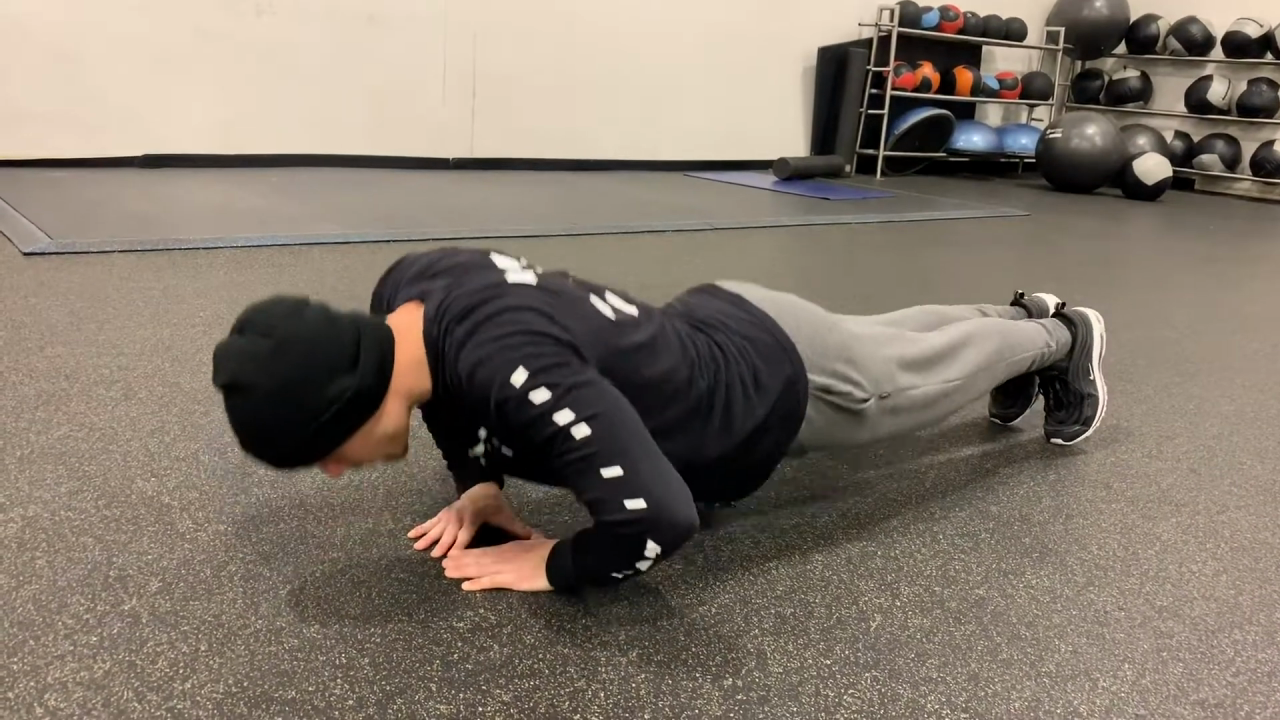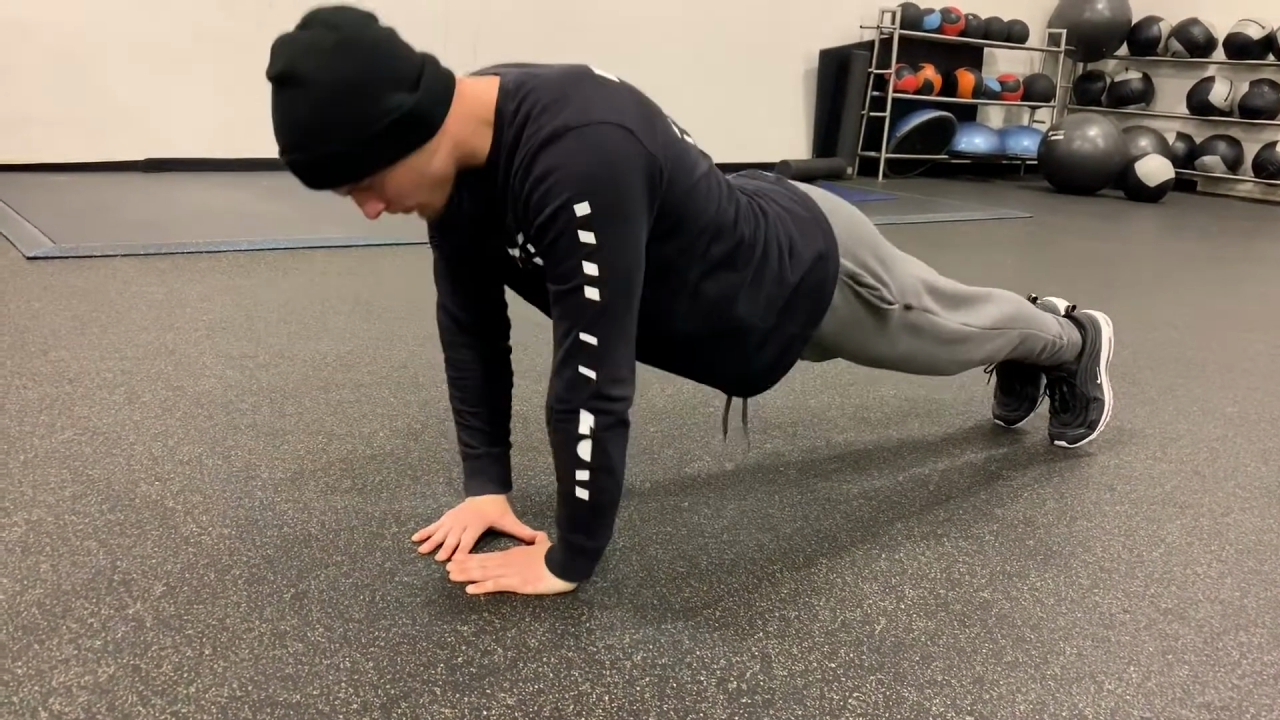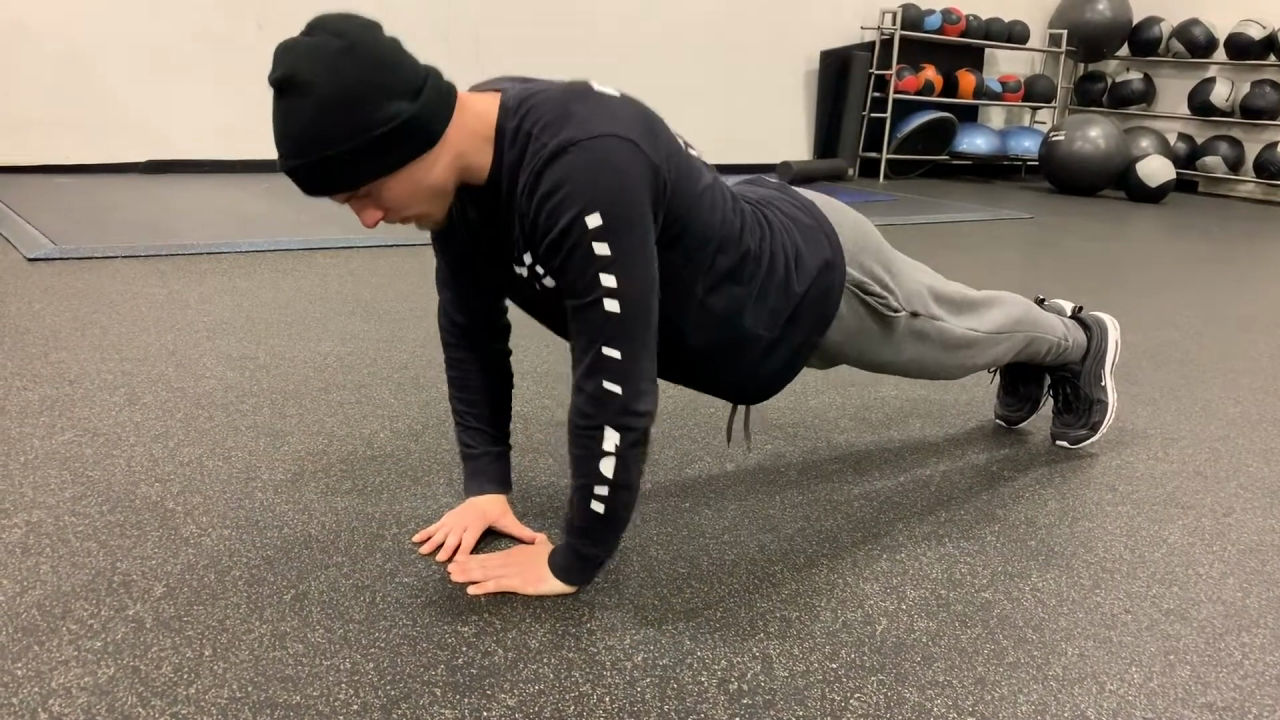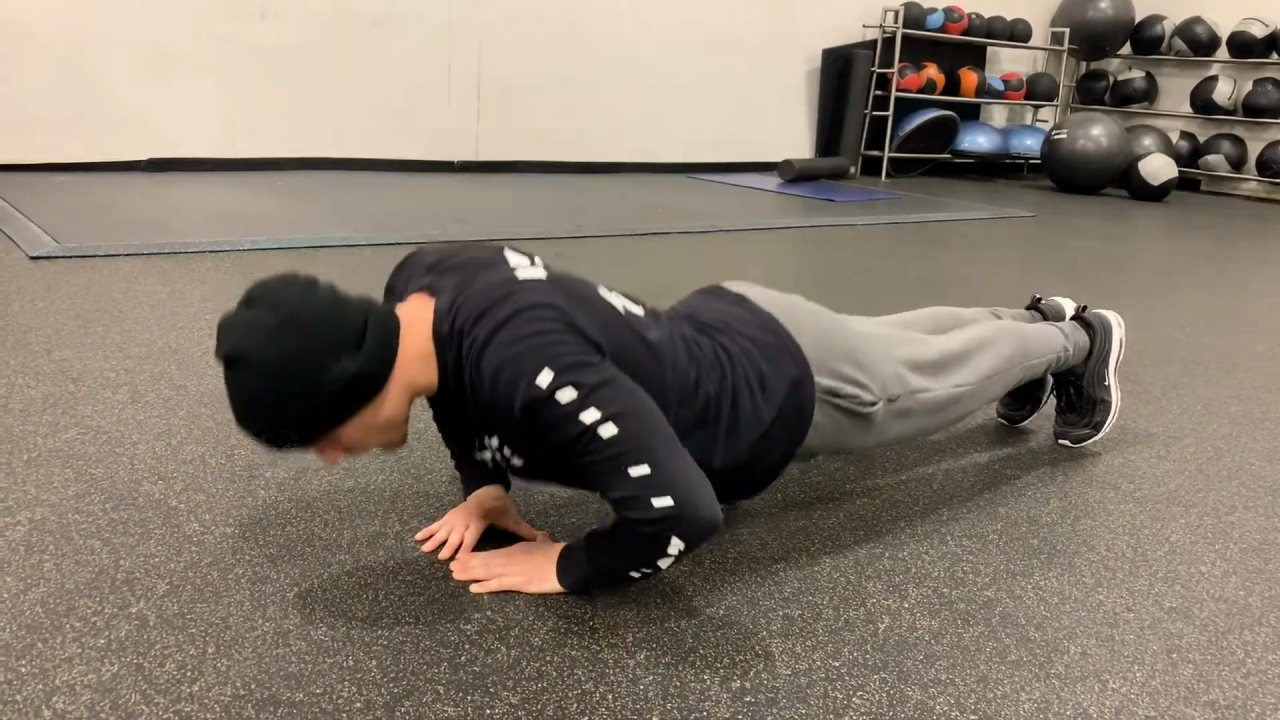
dt=0.5s
person 1, frame 1
left shoulder: (512, 362)
right shoulder: (403, 301)
left elbow: (660, 513)
left wrist: (554, 566)
right wrist: (479, 485)
left hip: (779, 381)
right hip: (714, 329)
left knee: (922, 375)
right knee: (890, 337)
left ankle: (1061, 340)
right ankle: (1017, 316)
person 1, frame 2
left shoulder: (580, 158)
right shoulder: (460, 141)
left elbow: (594, 375)
right elbow: (470, 320)
left wrist: (568, 560)
right wrist: (485, 481)
left hip: (809, 272)
right hip: (748, 243)
left knee: (953, 330)
right knee: (950, 332)
left ankle: (1069, 343)
right ankle: (1035, 327)
person 1, frame 3
left shoulder: (585, 174)
right shoulder: (462, 156)
left elbow: (619, 392)
right elbow: (472, 328)
left wrist: (569, 563)
right wrist: (488, 485)
left hip: (812, 281)
right hip: (747, 257)
left knee: (956, 334)
left ankle: (1076, 344)
right ankle: (1031, 363)
person 1, frame 4
left shoulder: (528, 364)
right shoulder: (413, 298)
left elbow: (682, 509)
left wrist: (563, 568)
right wrist: (485, 486)
left hip: (787, 383)
right hip: (719, 332)
left knee: (936, 376)
right knee: (906, 344)
left ankle: (1077, 340)
right ankle: (1030, 318)
